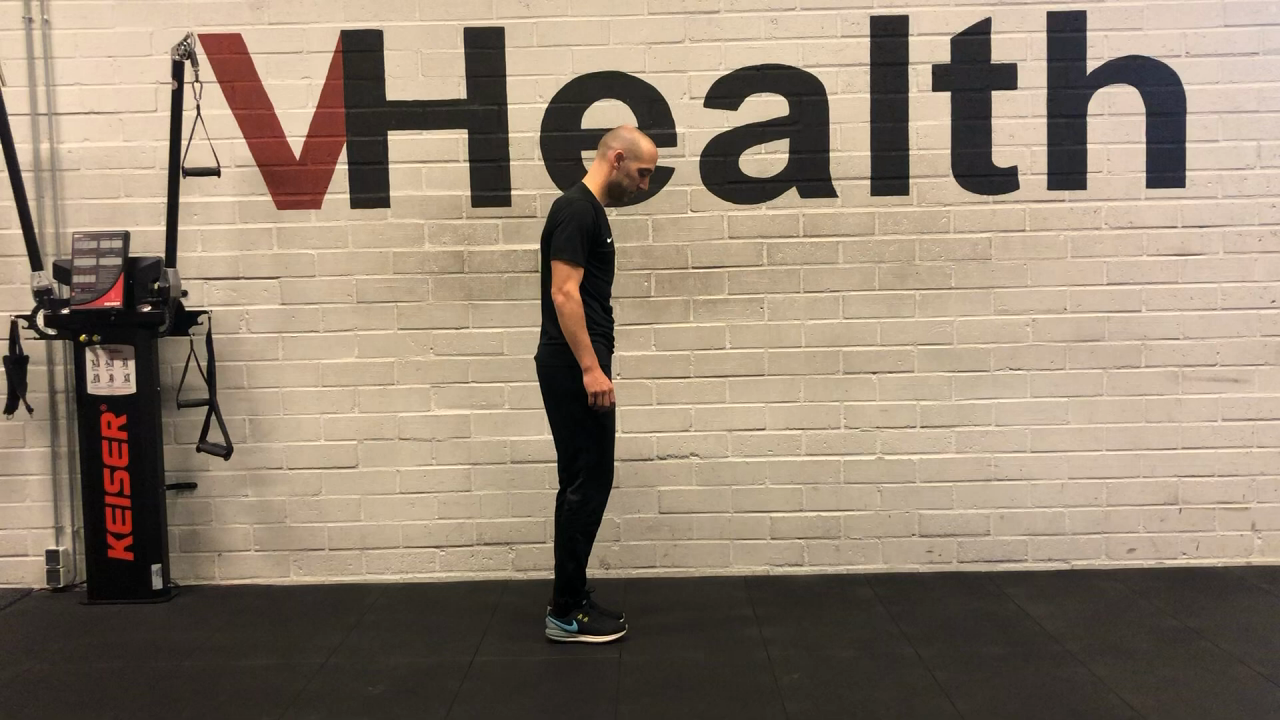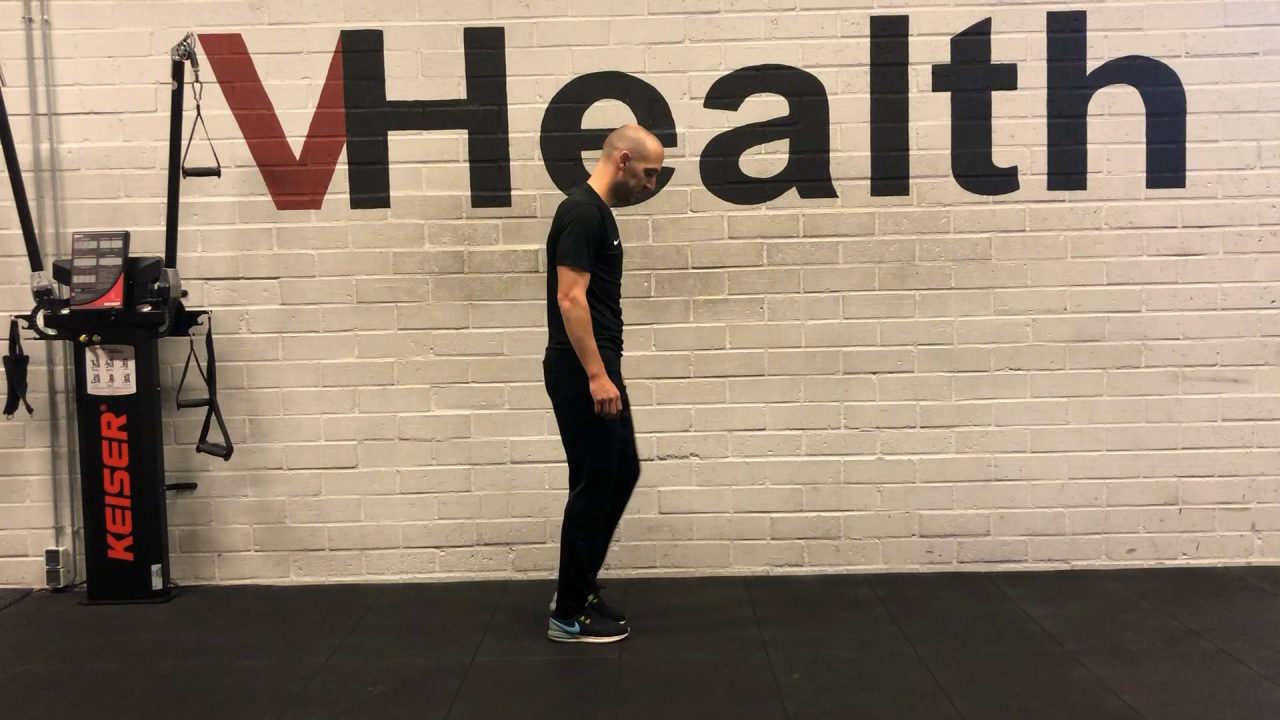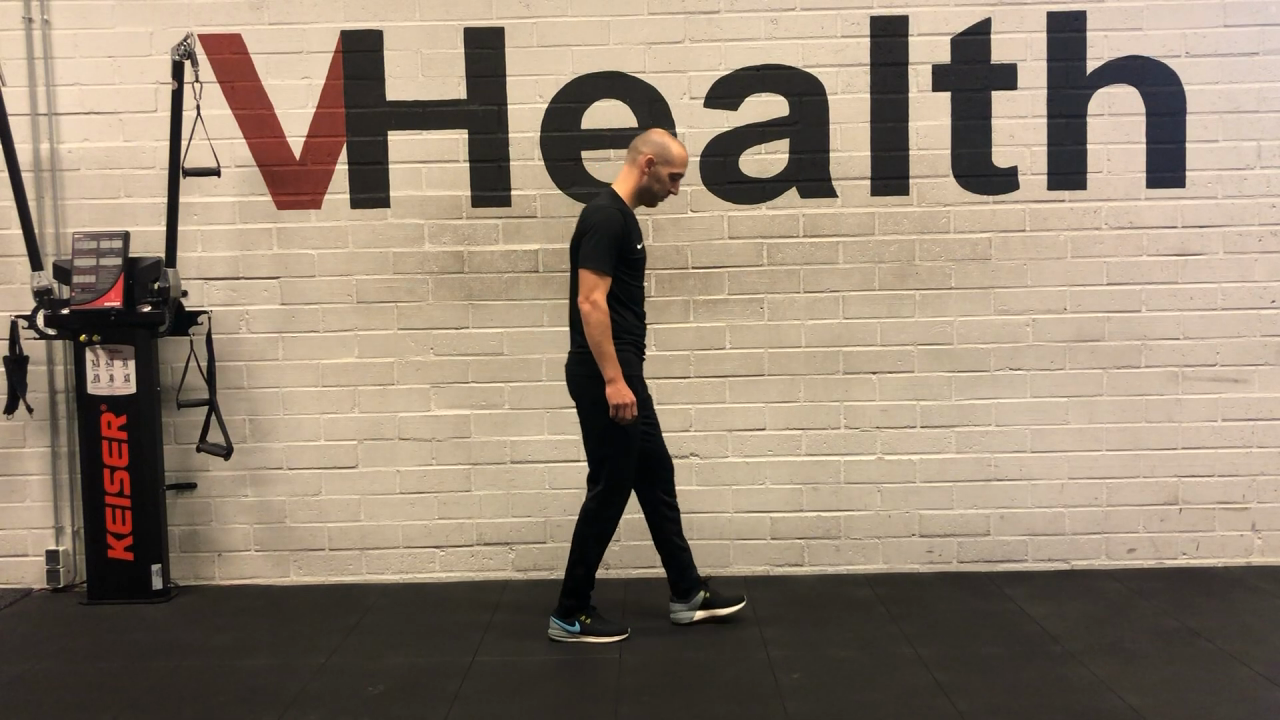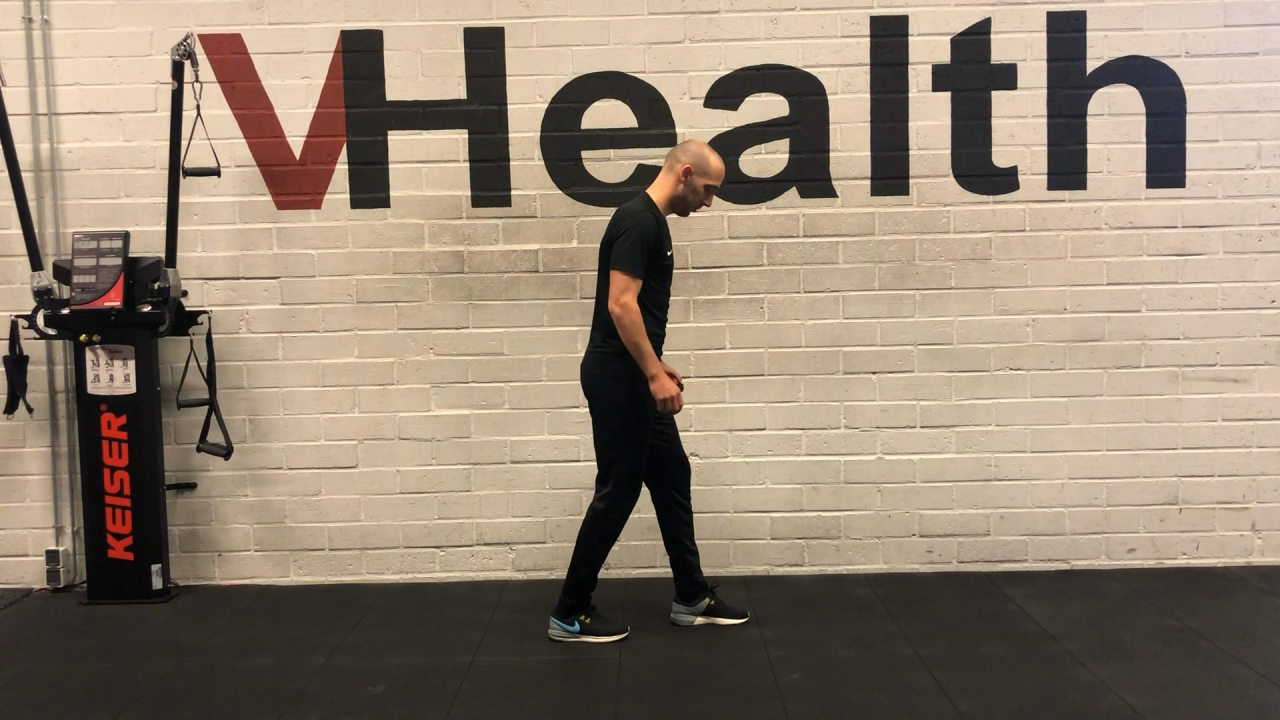
dt=0.4s
person 1, frame 1
left shoulder: (590, 211)
right shoulder: (576, 209)
right elbow: (564, 293)
right wrist: (591, 368)
left hip: (575, 365)
right hip: (573, 367)
left knee: (581, 481)
right knee: (589, 481)
left ankle: (571, 598)
right ankle: (566, 612)
person 1, frame 2
left shoulder: (598, 213)
right shoulder: (581, 212)
right elbow: (570, 298)
right wrist: (596, 375)
left hip: (595, 367)
right hip: (580, 372)
left knee: (620, 474)
right knee: (594, 485)
left ankle: (577, 589)
right ankle: (569, 614)
person 1, frame 3
left shoulder: (622, 218)
right shoulder: (605, 217)
right elbow: (590, 302)
right wrist: (612, 380)
left hip: (622, 372)
right hip: (602, 376)
left knee: (655, 478)
right knee: (609, 488)
left ankle: (688, 593)
right ankle: (570, 614)
person 1, frame 4
left shoulder: (650, 221)
right shoulder: (639, 221)
right elbow: (621, 304)
left wrist: (657, 369)
right wrist: (655, 375)
left hip: (633, 376)
right hip: (618, 377)
left knee: (672, 477)
right knee: (617, 490)
left ankle: (692, 597)
right ankle: (570, 613)
